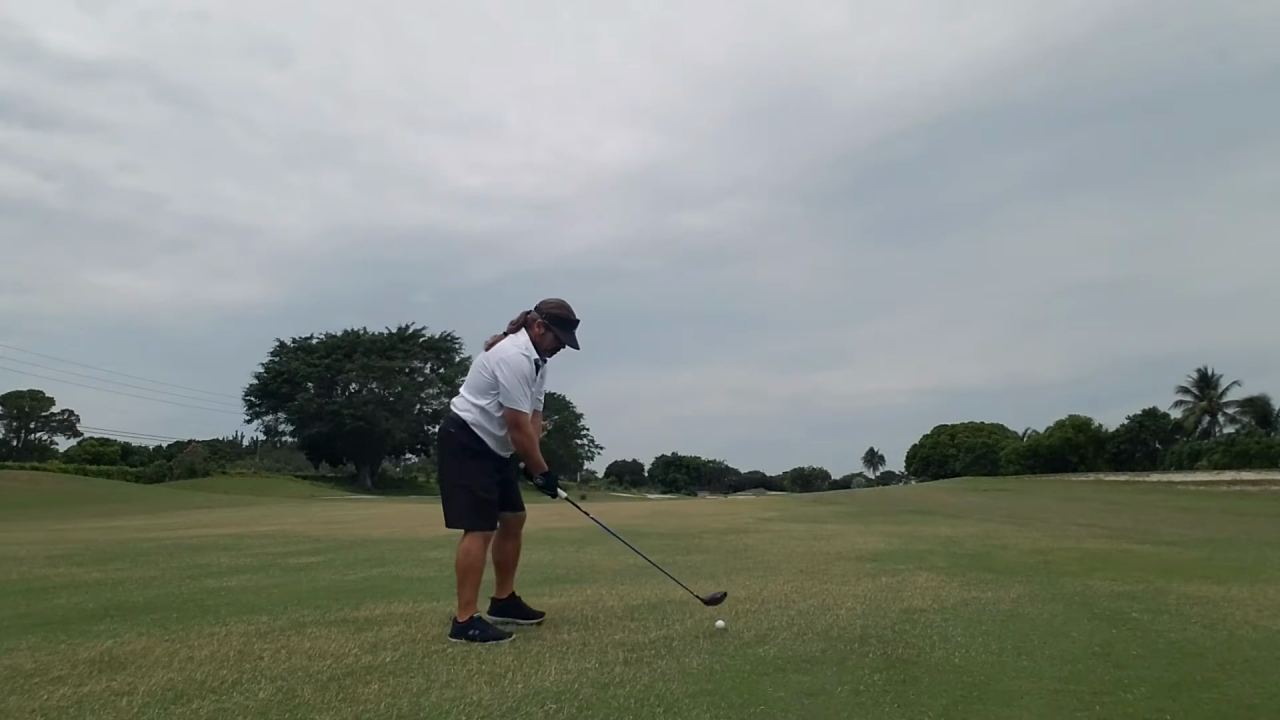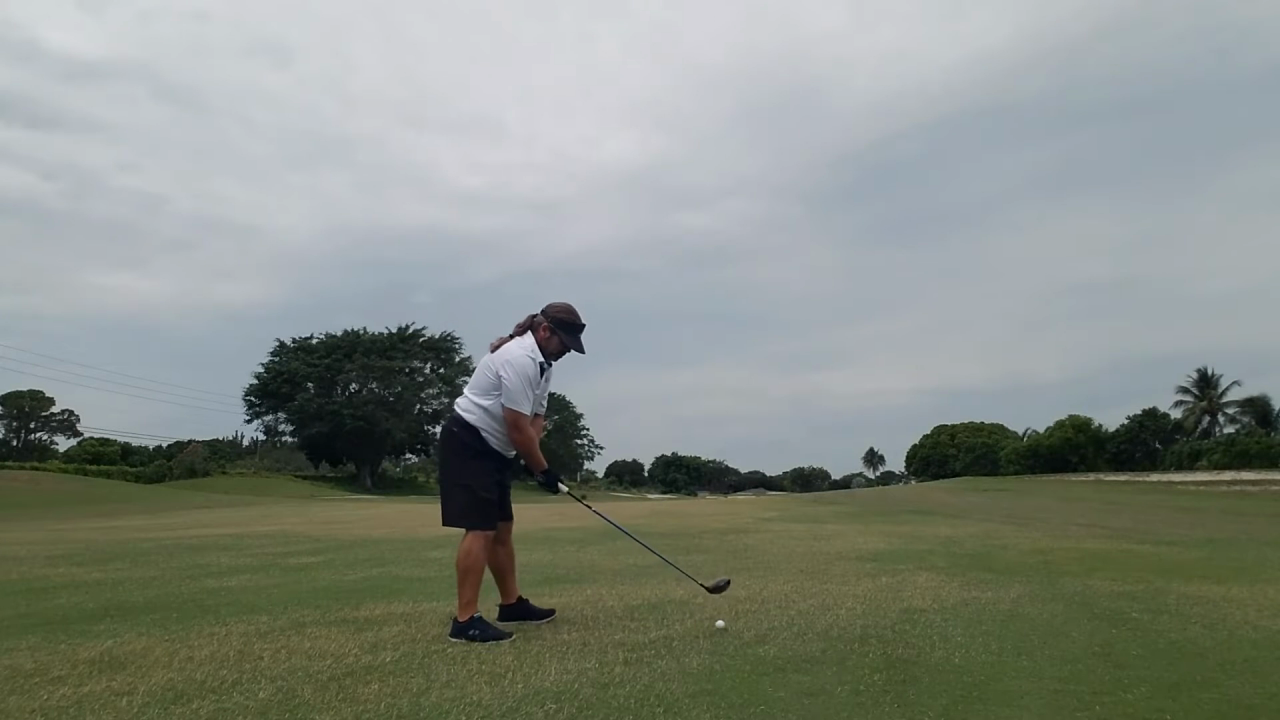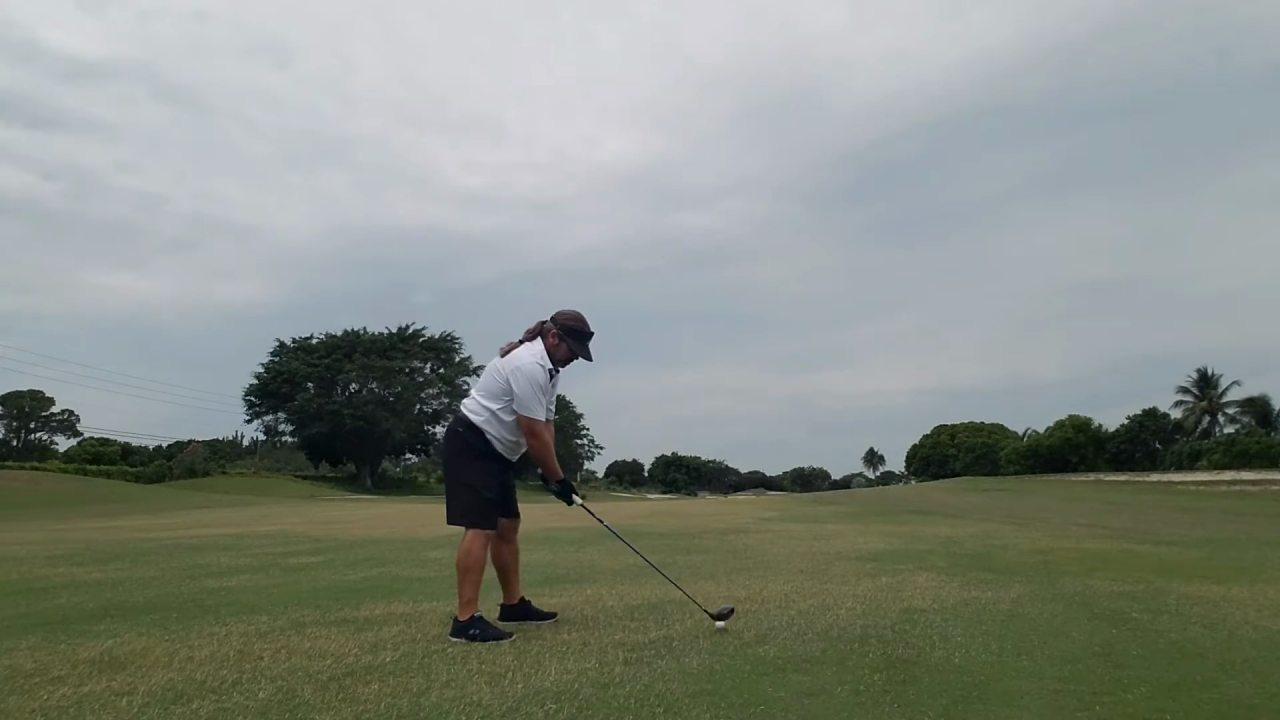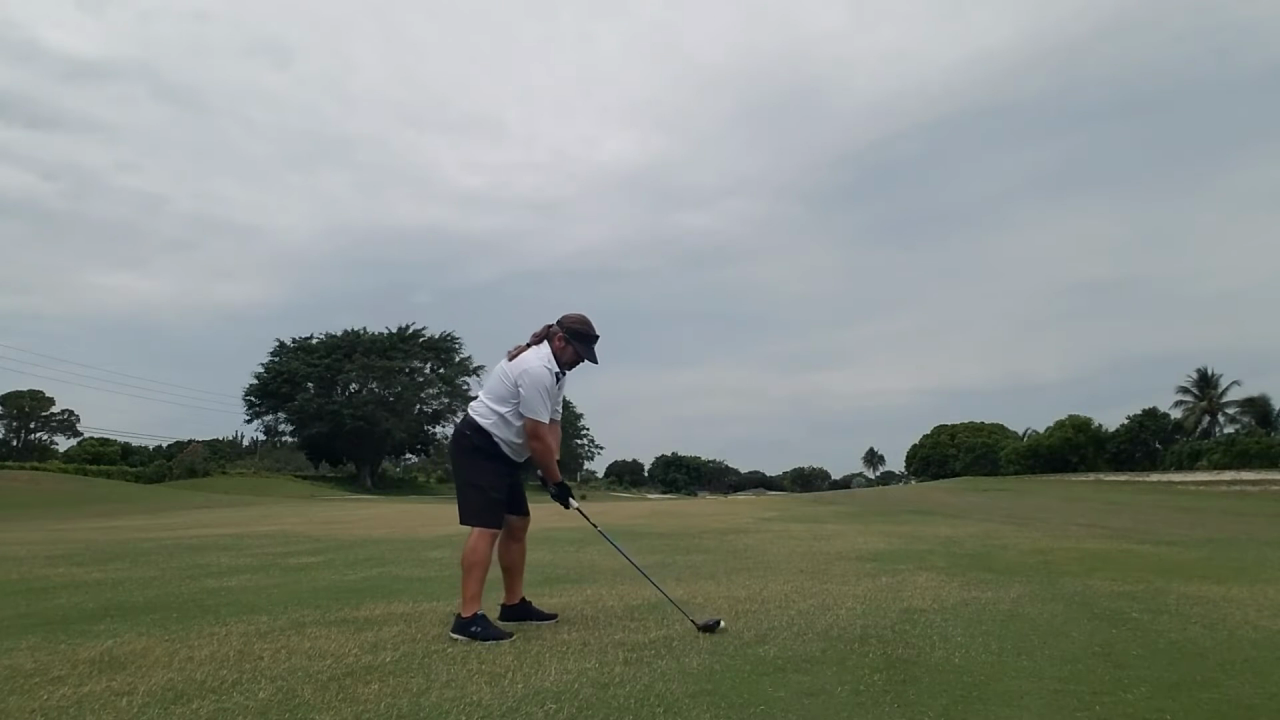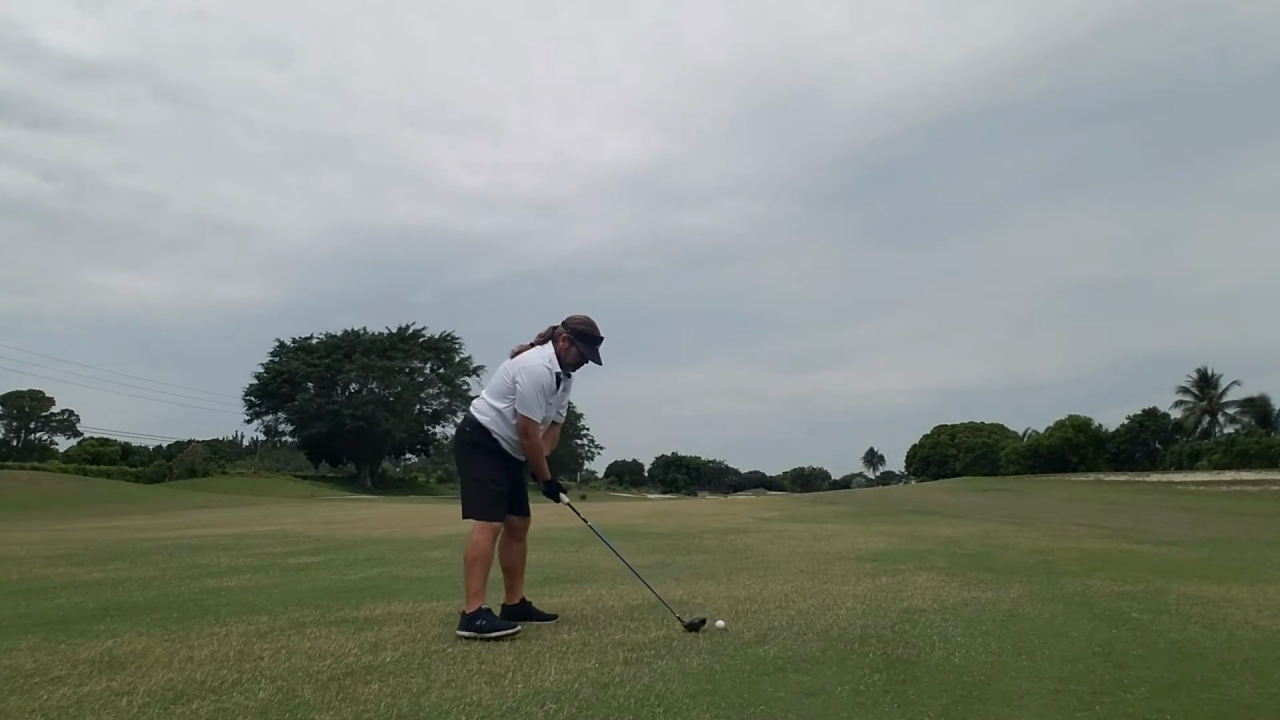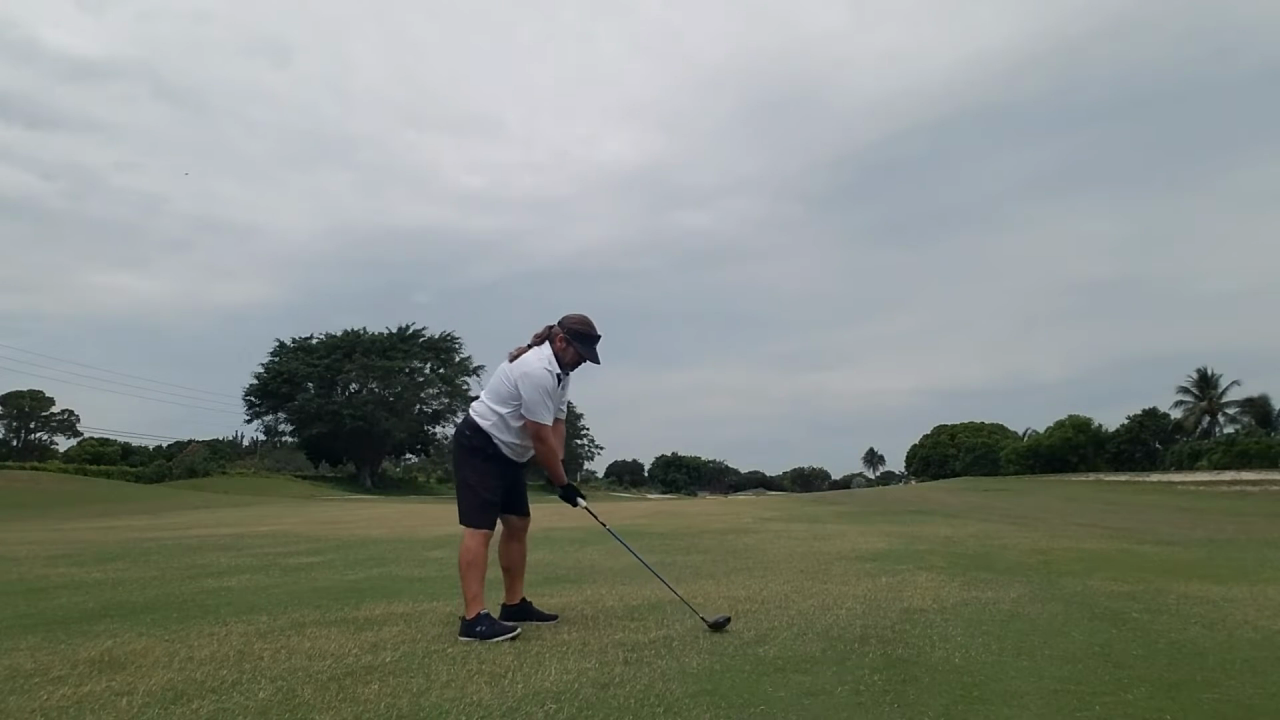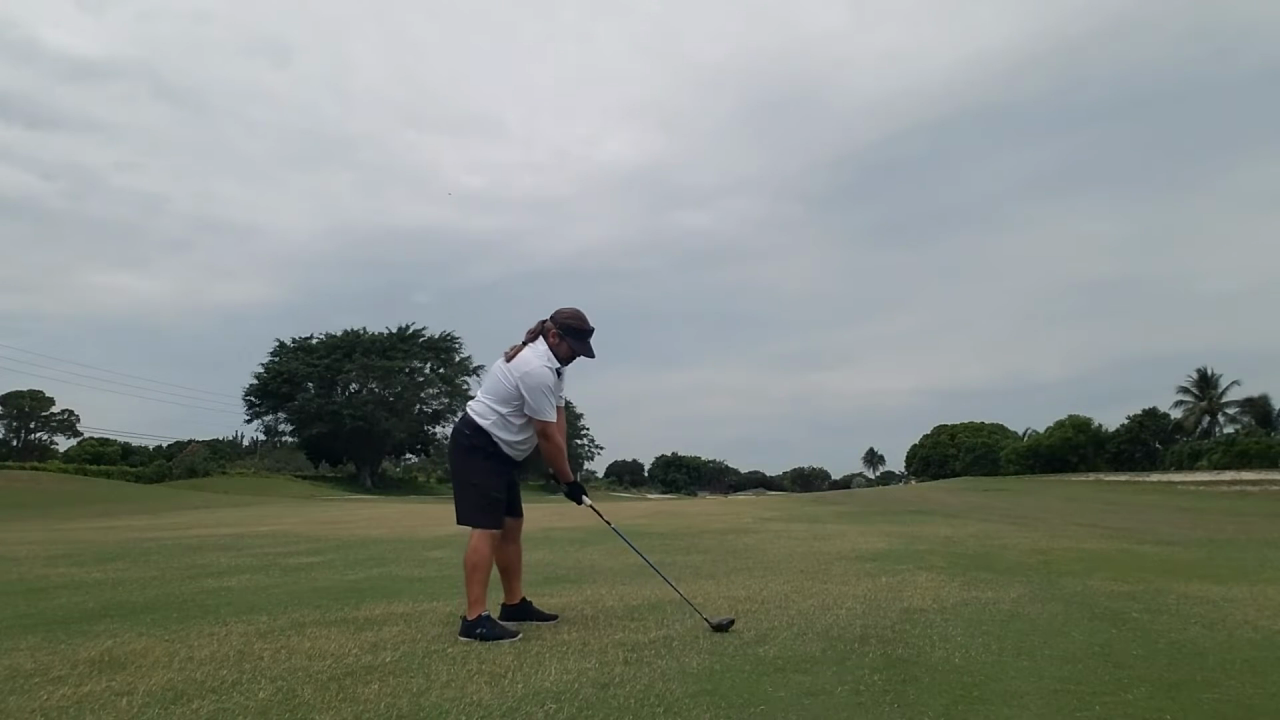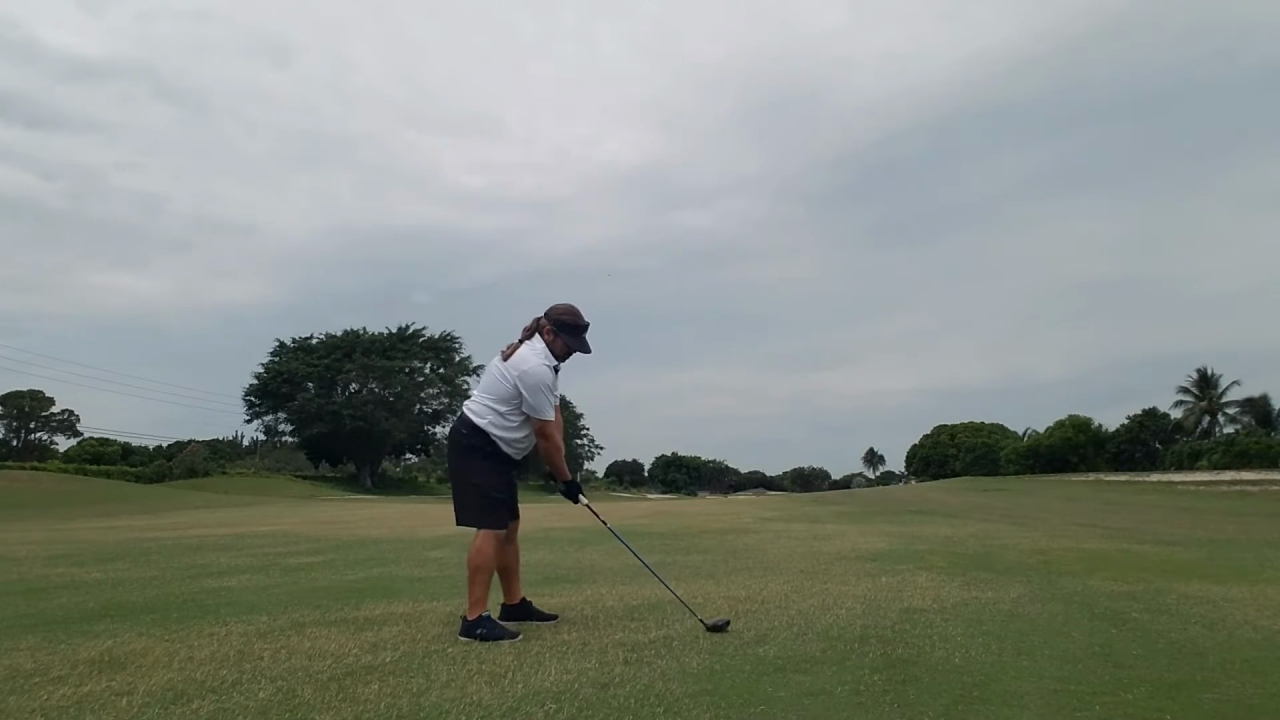
dt=0.2s
person 1, frame 1
left shoulder: (536, 359)
right shoulder: (513, 357)
left elbow: (533, 416)
right elbow: (518, 426)
left wrist: (530, 463)
right wrist: (542, 471)
left hip: (492, 449)
right hip: (467, 445)
left knee: (513, 520)
right knee: (480, 529)
left ankle: (504, 599)
right ankle: (465, 620)
person 1, frame 2
left shoulder: (541, 363)
right shoulder: (519, 359)
left elbow: (535, 419)
right elbow: (518, 427)
left wrist: (530, 461)
right wrist: (543, 468)
left hip: (491, 450)
right hip: (467, 445)
left knee: (500, 530)
right knee: (479, 530)
left ankle: (511, 604)
right ankle: (465, 620)
person 1, frame 3
left shoulder: (548, 367)
right shoulder: (529, 365)
left elbow: (545, 425)
right elbow: (534, 435)
left wrist: (547, 471)
right wrist: (558, 479)
left hip: (494, 450)
right hip: (470, 445)
left knee: (507, 526)
right knee: (480, 529)
left ankle: (513, 604)
right ankle: (466, 620)
person 1, frame 4
left shoulder: (556, 371)
right shoulder: (536, 369)
left elbow: (552, 425)
right elbow: (535, 436)
left wrist: (552, 470)
right wrist: (556, 482)
left hip: (503, 451)
right hip: (478, 446)
left knee: (517, 524)
right knee: (486, 528)
left ankle: (513, 604)
right ankle: (469, 617)
person 1, frame 5
left shoulder: (564, 374)
right shoulder: (536, 367)
left elbow: (552, 426)
right elbow: (528, 433)
left wrist: (541, 469)
right wrist: (545, 478)
left hip: (506, 451)
right hip: (480, 444)
left knee: (517, 524)
right knee: (488, 523)
left ankle: (514, 603)
right ankle: (474, 613)
person 1, frame 6
left shoulder: (559, 370)
right shoulder: (537, 370)
left elbow: (556, 427)
right elbow: (541, 437)
left wrist: (557, 470)
right wrist: (562, 482)
left hip: (504, 453)
right hip: (478, 447)
left knee: (517, 524)
right knee: (480, 528)
left ankle: (514, 603)
right ankle: (473, 618)
person 1, frame 7
left shoulder: (548, 361)
right shoulder: (537, 369)
left elbow: (558, 417)
right elbow: (546, 434)
left wrist: (562, 466)
right wrist: (568, 479)
left hip: (497, 450)
right hip: (477, 447)
left knee: (511, 526)
right knee: (487, 529)
left ankle: (514, 604)
right ankle: (474, 619)
person 1, frame 8
left shoulder: (546, 359)
right shoulder: (534, 367)
left elbow: (554, 415)
right elbow: (543, 433)
left wrist: (560, 466)
right wrist: (565, 477)
left hip: (496, 450)
right hip: (476, 447)
left knee: (508, 528)
right knee: (491, 529)
left ankle: (514, 604)
right ankle: (475, 619)
